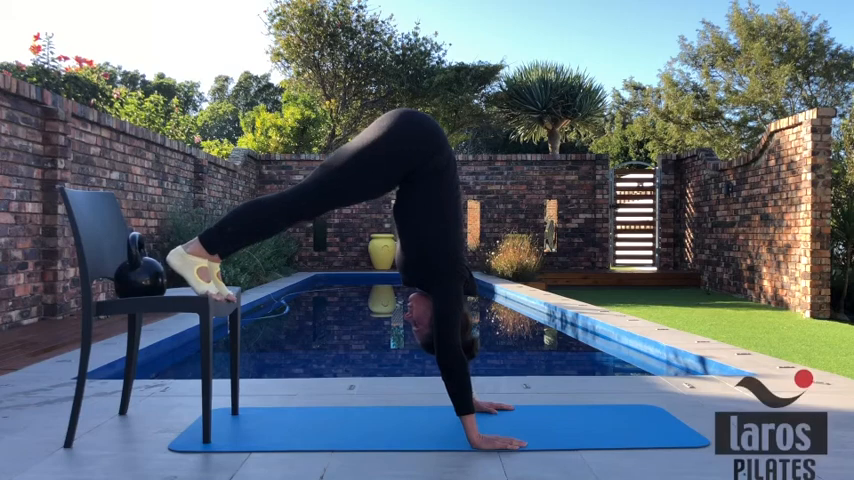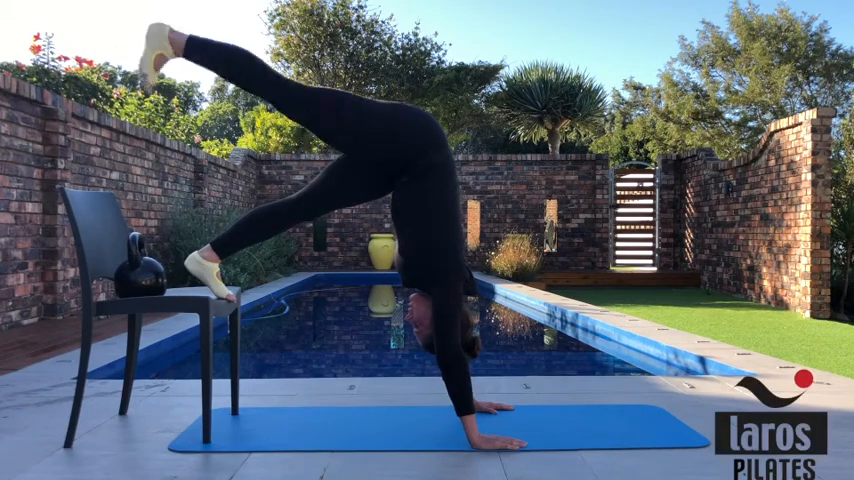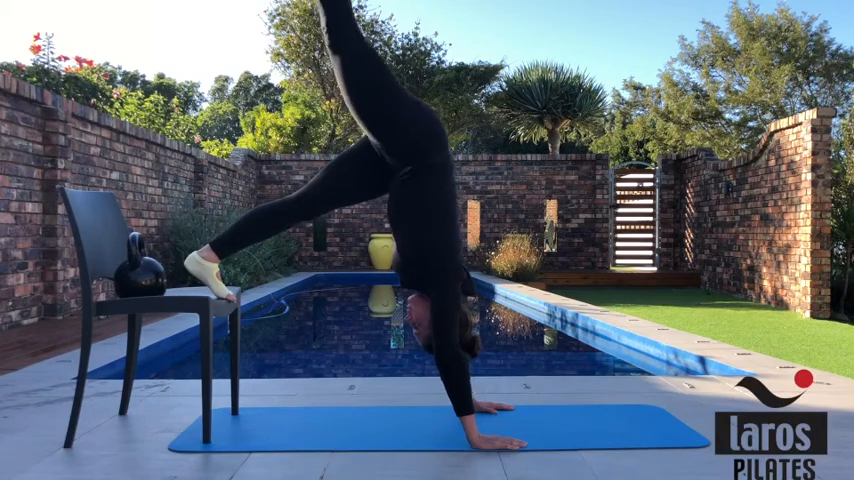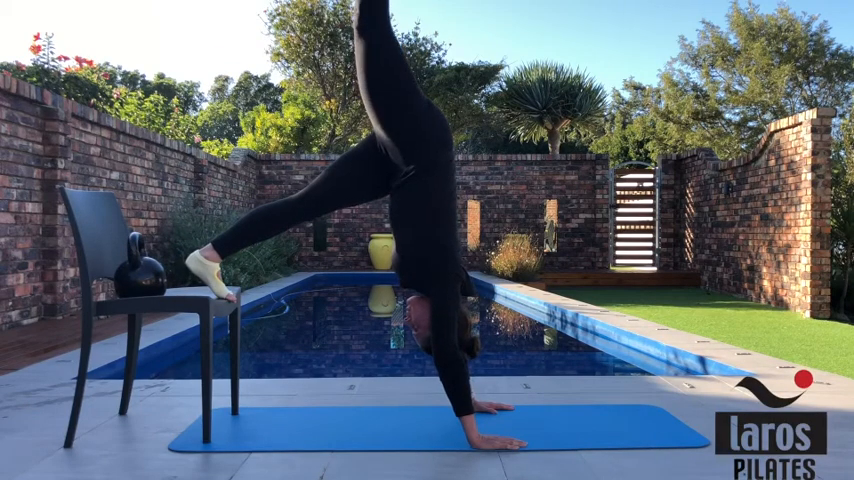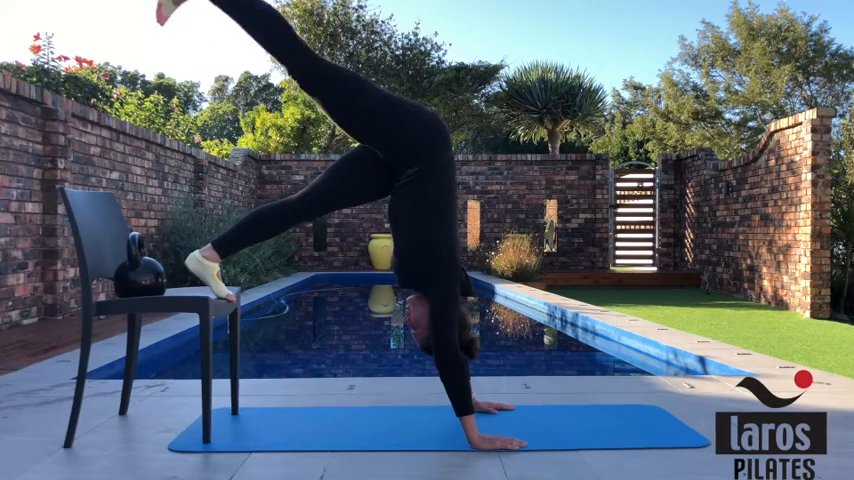
dt=1s
person 1, frame 1
left shoulder: (442, 277)
right shoulder: (443, 281)
left elbow: (449, 350)
right elbow: (448, 352)
left wrist: (471, 401)
left hip: (412, 146)
right hip: (411, 141)
left knee: (307, 202)
right knee: (304, 198)
left ankle: (211, 256)
right ankle: (195, 251)
person 1, frame 2
left shoulder: (442, 280)
right shoulder: (443, 283)
left elbow: (449, 349)
right elbow: (448, 350)
left wrist: (471, 401)
right wrist: (474, 433)
left hip: (402, 157)
right hip: (404, 141)
left knee: (301, 206)
right knee: (285, 94)
left ankle: (209, 257)
person 1, frame 3
left shoulder: (440, 278)
right shoulder: (441, 281)
left elbow: (449, 348)
right elbow: (448, 350)
left wrist: (471, 401)
right wrist: (474, 434)
left hip: (401, 153)
right hip: (406, 143)
left knee: (303, 204)
right knee: (343, 39)
left ankle: (208, 257)
person 1, frame 4
left shoulder: (440, 280)
right shoulder: (439, 282)
left elbow: (447, 349)
right elbow: (447, 351)
left wrist: (471, 401)
right wrist: (474, 434)
left hip: (405, 153)
right hip: (414, 145)
left knee: (305, 204)
left ankle: (210, 255)
person 1, frame 5
left shoulder: (439, 283)
right shoulder: (440, 284)
left elbow: (448, 347)
right elbow: (447, 350)
left wrist: (471, 402)
right wrist: (474, 434)
left hip: (401, 155)
right hip: (411, 143)
left knee: (303, 204)
right knee: (305, 68)
left ankle: (209, 256)
